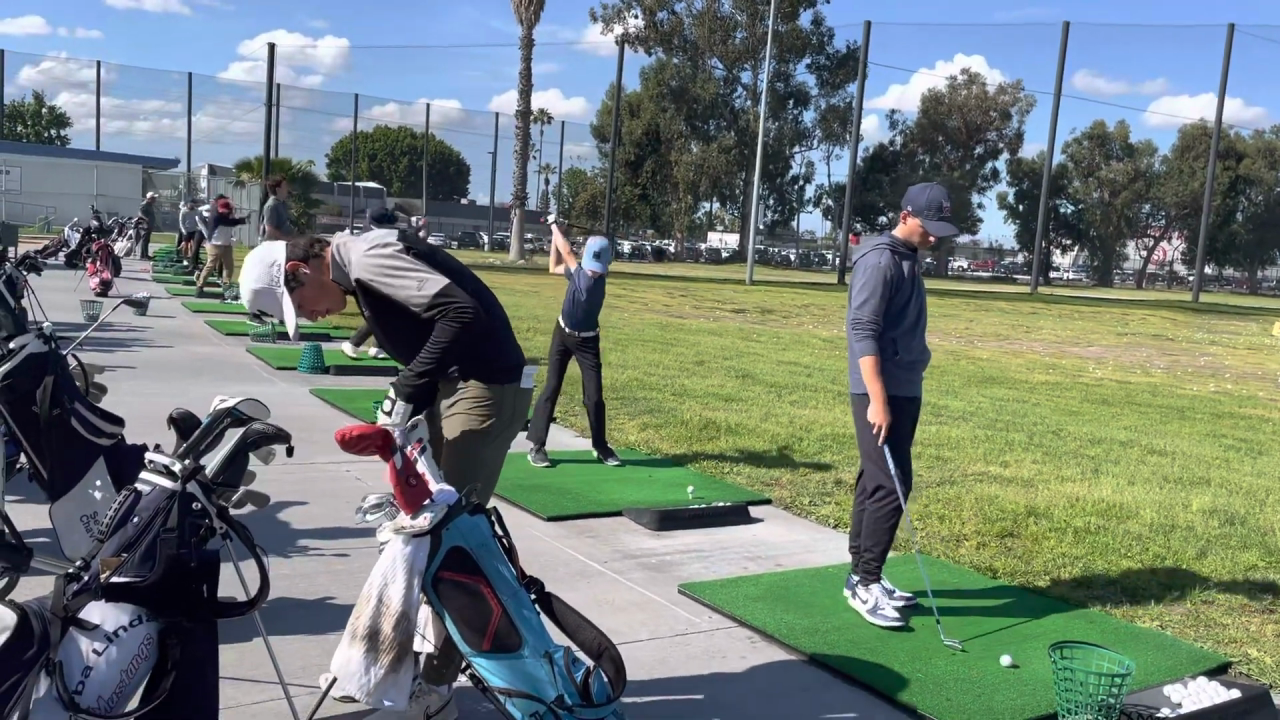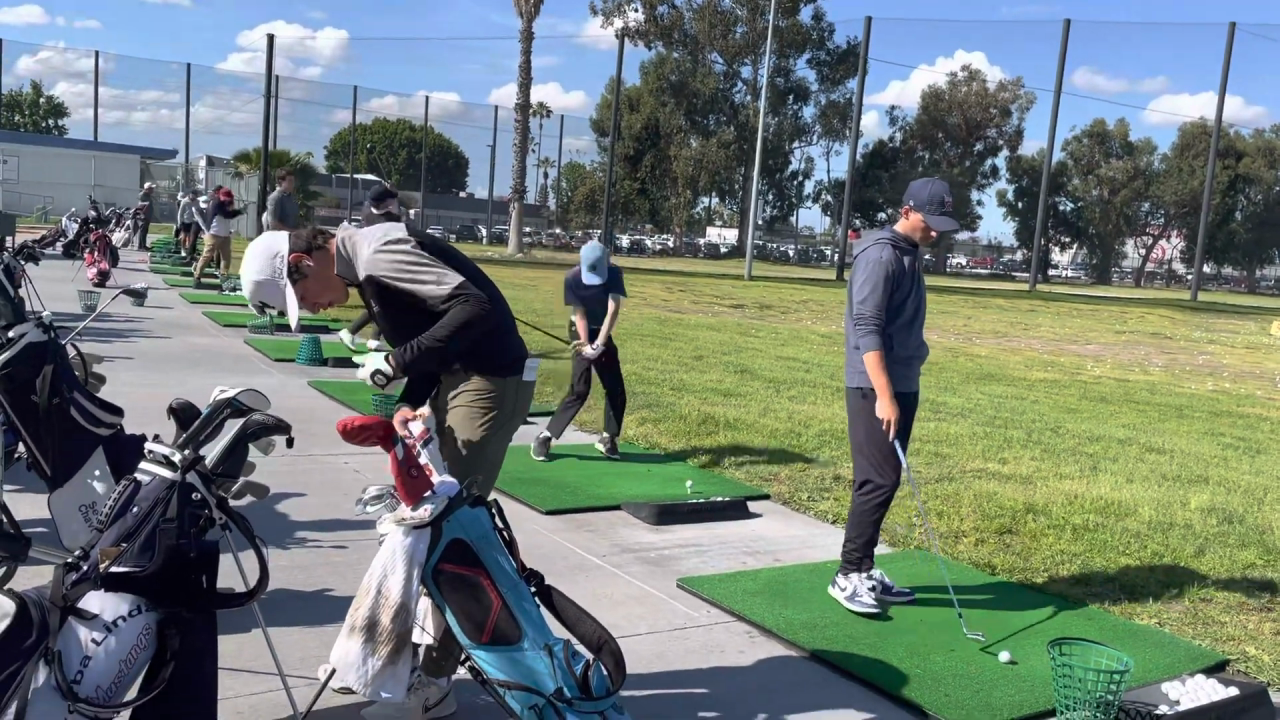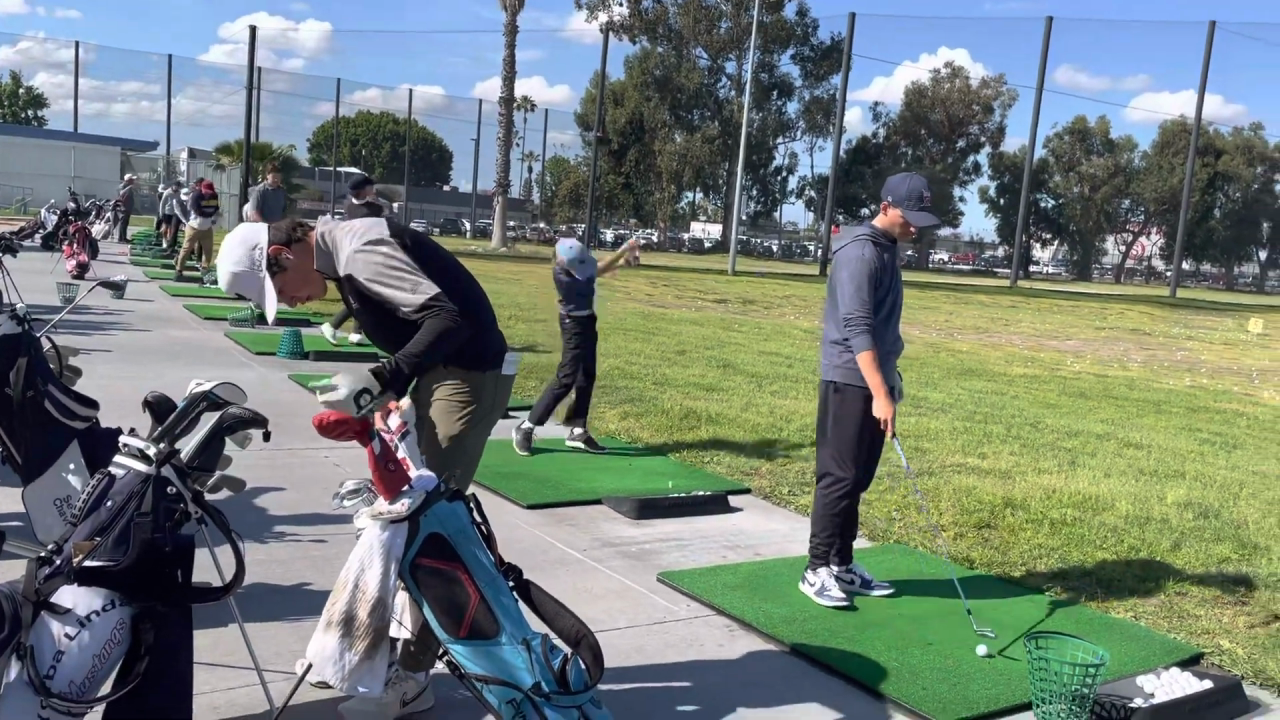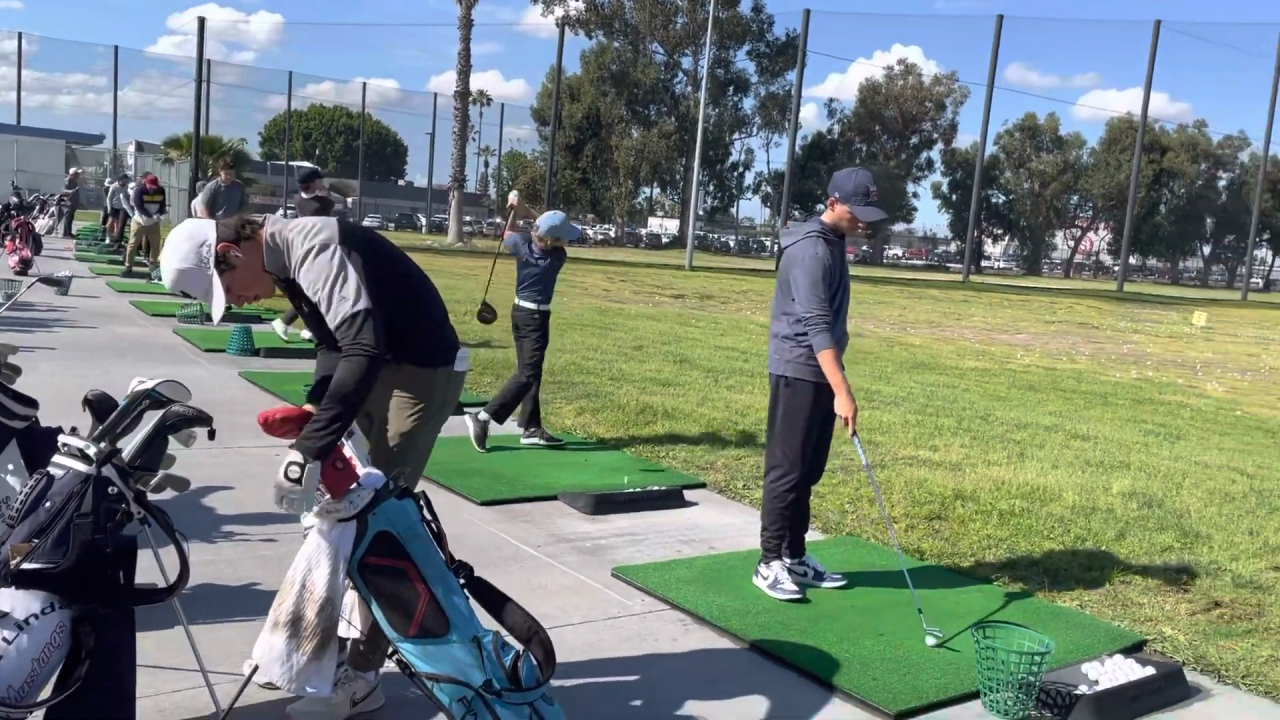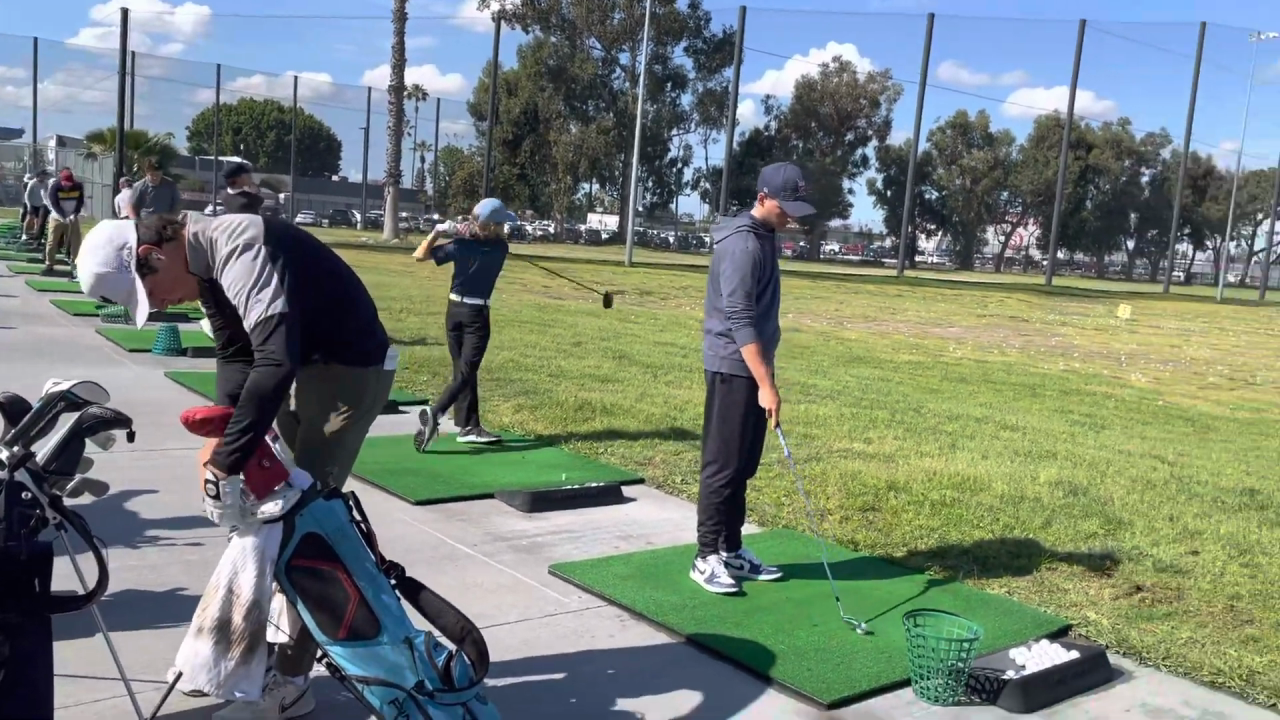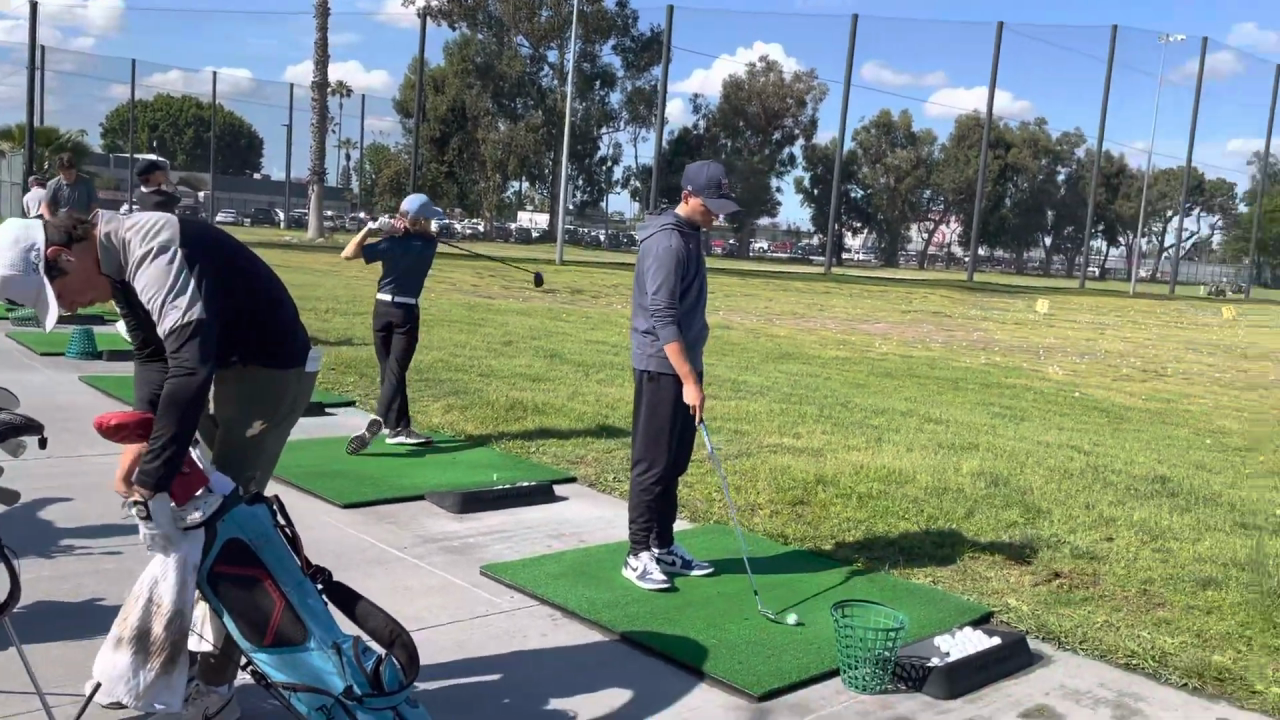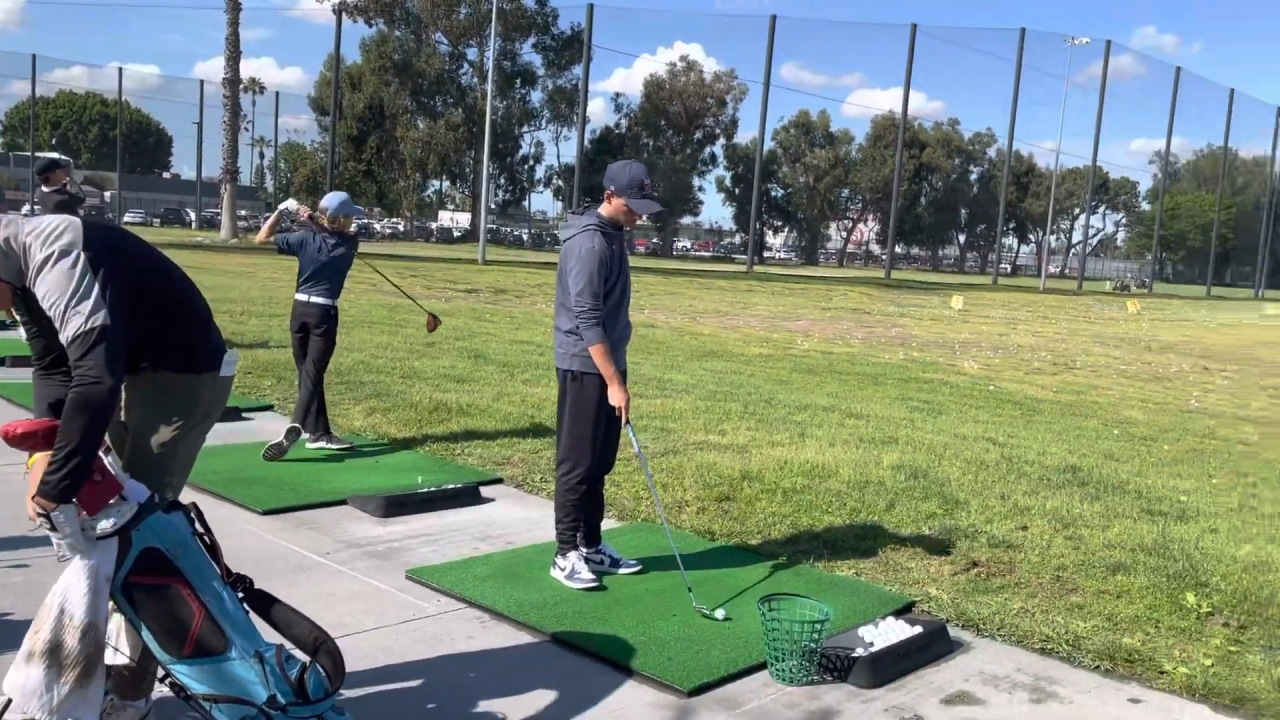
dt=0.2s
person 1, frame 1
left shoulder: (367, 256)
right shoulder: (358, 271)
left elbow: (463, 314)
left wrist: (404, 392)
right wrist: (401, 418)
left hip: (486, 387)
right hip: (454, 384)
right ankle: (416, 653)
person 1, frame 2
left shoulder: (377, 250)
right shoulder: (364, 264)
left elbow: (476, 307)
left wrist: (397, 363)
right wrist: (410, 403)
left hip: (489, 380)
right hip: (457, 377)
right ankle: (419, 644)
person 1, frame 3
left shoulder: (360, 248)
right shoulder: (342, 257)
left elbow: (447, 320)
left wrist: (376, 384)
right wrist: (387, 394)
left hip: (468, 373)
right hip: (437, 371)
left ankle: (410, 678)
right ankle: (395, 638)
person 1, frame 4
left shoulder: (314, 248)
right shoulder: (288, 259)
left elbow: (363, 352)
left wrist: (309, 449)
right wrist: (310, 420)
left hip: (420, 370)
right hip: (384, 369)
left ankle: (360, 677)
right ankle: (347, 634)
person 1, frame 5
left shoulder: (239, 247)
right shoulder: (206, 259)
left elbow: (274, 362)
right elbow: (236, 350)
left wrist: (227, 463)
right wrist: (222, 431)
left hip: (349, 367)
right hip: (308, 364)
right ankle: (279, 642)
person 1, frame 6
left shoulder: (152, 247)
right shoulder: (105, 254)
left elbow: (188, 368)
right elbow: (152, 353)
left wrist: (151, 480)
right wrist: (139, 437)
left hip: (268, 367)
right hip: (224, 363)
person 1, frame 7
left shoulder: (56, 251)
left elbow: (95, 379)
right elbow: (54, 363)
left wrist: (55, 493)
right wrist: (50, 450)
left hip: (181, 372)
right hip: (136, 368)
person 2, frame 1
left shoulder: (909, 258)
right shoulder: (879, 261)
right elbow: (863, 334)
right wrist: (877, 399)
left hip: (905, 390)
right hip: (880, 392)
left knee: (875, 483)
right knee: (890, 485)
left ankle: (861, 574)
right ankle: (867, 584)
person 2, frame 2
left shoulder: (911, 254)
right shoulder: (880, 256)
right elbow: (867, 329)
right wrist: (883, 395)
left hip: (903, 384)
right hip: (876, 386)
left knee: (880, 479)
right knee: (879, 479)
left ankle: (864, 569)
right ankle: (847, 575)
person 2, frame 3
left shoulder: (887, 248)
right shoulder: (860, 253)
right elbow: (856, 328)
left wrist: (888, 383)
right wrist: (879, 394)
left hip: (875, 378)
right hip: (850, 381)
left knee: (858, 477)
right knee: (841, 475)
left ankle: (842, 565)
right ankle: (816, 570)
person 2, frame 4
left shoulder: (834, 242)
right shoulder: (811, 250)
right elbow: (816, 326)
left wrist: (837, 384)
right wrist: (843, 392)
left hip: (820, 373)
right hip: (798, 372)
left knee: (808, 472)
right knee: (787, 470)
left ankle: (795, 557)
right ankle: (769, 563)
person 2, frame 5
left shoulder: (763, 237)
right shoulder: (741, 245)
right elbow: (740, 321)
right wrist: (766, 384)
left hip: (751, 367)
right hip: (733, 368)
left knee: (743, 466)
right knee: (723, 465)
left ankle: (731, 551)
right ankle: (706, 558)
person 2, frame 6
left shoulder: (689, 235)
right shoulder: (666, 242)
right elbow: (663, 318)
right wrist: (689, 380)
left hip: (682, 363)
right hip: (662, 367)
left knee: (674, 464)
right knee: (653, 463)
left ankle: (663, 547)
right ankle: (638, 554)
person 2, frame 7
left shoulder: (612, 234)
right shoulder: (589, 243)
right elbow: (587, 320)
right wrist: (613, 382)
left hip: (606, 362)
right hip: (585, 367)
left knee: (600, 463)
right knee: (578, 463)
left ankle: (591, 546)
right ankle: (566, 555)
person 3, frame 1
left shoulder: (594, 282)
right shoulder: (580, 271)
left elbow: (567, 252)
right elbow: (554, 267)
left wrist: (554, 225)
right wrist: (555, 233)
left hip: (587, 341)
right hip: (563, 334)
left knee: (594, 395)
right knee: (551, 388)
left ankle: (600, 446)
right ankle: (536, 445)
person 3, frame 2
left shoulder: (614, 273)
right shoulder: (572, 278)
left elbow: (613, 311)
right elbow: (580, 315)
left wrist: (599, 343)
right wrist: (585, 343)
left hip: (602, 335)
right hip: (582, 332)
left knee: (616, 390)
right knee: (580, 390)
left ankle: (608, 438)
right ankle: (546, 436)
person 3, frame 3
left shoulder: (577, 258)
right shoulder: (565, 278)
left elbow: (595, 269)
right elbow: (600, 270)
left wrist: (623, 254)
right wrist: (624, 252)
left hip: (583, 321)
right hip: (575, 324)
left knee: (585, 377)
right knee: (566, 378)
left ankle: (578, 431)
right ankle: (527, 427)
person 3, frame 4
left shoulder: (522, 244)
right shoulder: (556, 259)
left elbow: (508, 233)
right elbow: (558, 238)
left wrist: (515, 211)
right wrist: (525, 210)
left hip: (521, 310)
right hip: (536, 316)
left knee: (530, 371)
right knee: (528, 374)
left ankle: (531, 428)
right ankle: (483, 417)
person 3, frame 5
left shoulder: (460, 245)
right shoulder: (501, 248)
left elbow: (419, 255)
right elbow: (486, 237)
left wrist: (438, 231)
right wrist: (466, 230)
left hip: (454, 309)
right hip: (476, 313)
left knee: (463, 368)
right knee: (465, 370)
left ankle: (469, 426)
right ankle: (434, 413)
person 3, frame 6
left shoulder: (391, 244)
right shoulder: (430, 244)
left elbow: (347, 254)
right elbow: (425, 233)
left wrist: (370, 227)
right wrist: (400, 228)
left hip: (382, 308)
right hip: (407, 312)
left knee: (389, 370)
right knee: (396, 372)
left ankle: (398, 427)
right ankle: (377, 421)
person 3, frame 7
left shoulder: (305, 238)
right shoulder: (350, 244)
left elbow: (261, 239)
left wrist: (282, 210)
right wrist: (311, 216)
left hip: (300, 309)
right hip: (325, 313)
left knee: (308, 373)
right knee: (312, 374)
left ankle: (318, 431)
right ankle: (296, 427)
